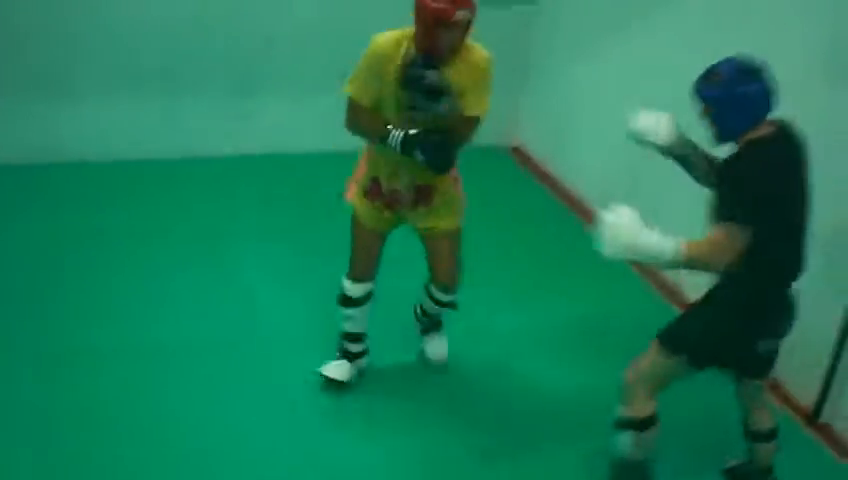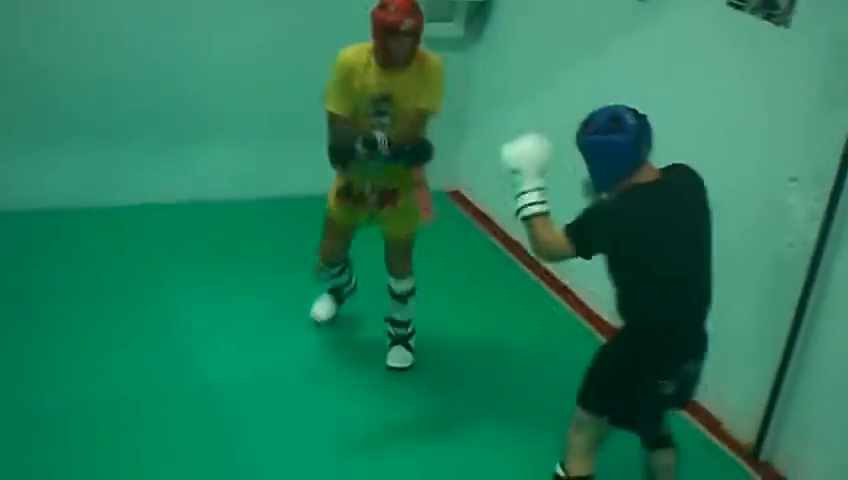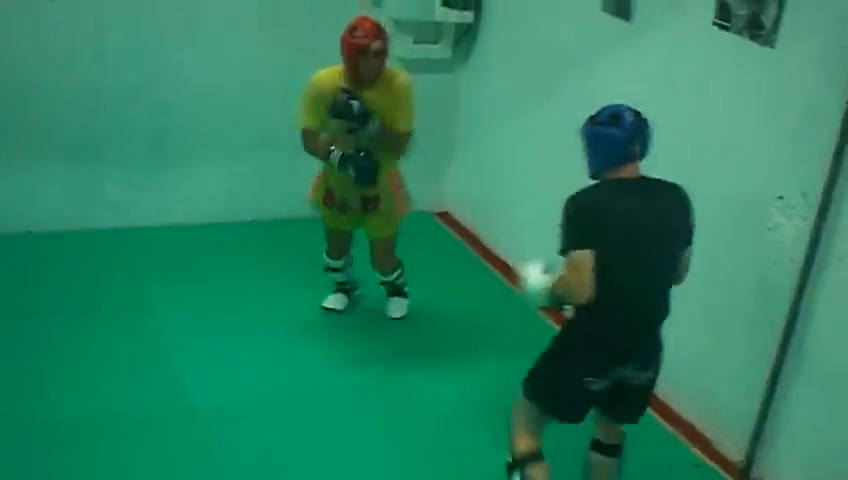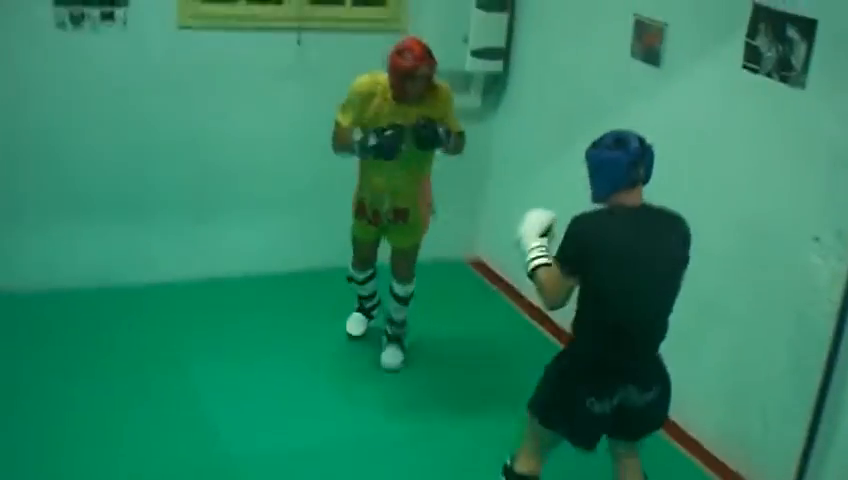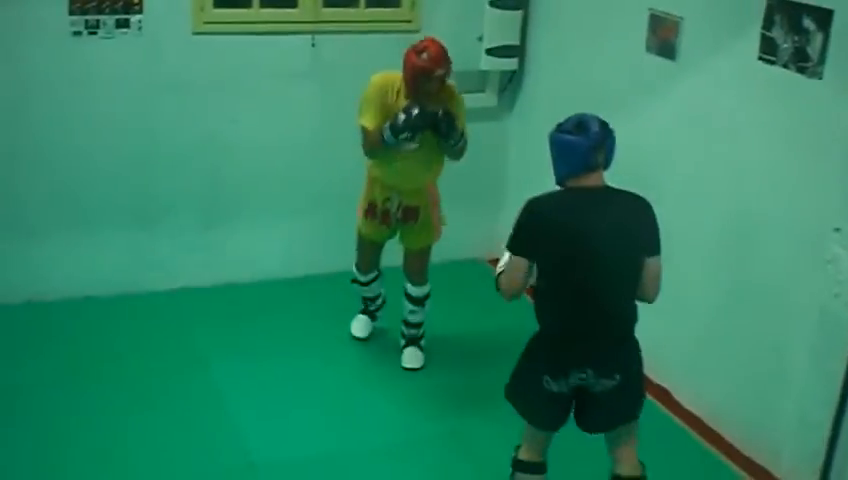
dt=0.3s
person 1, frame 1
left shoulder: (749, 167)
right shoulder: (782, 138)
left elbow: (718, 255)
right elbow: (723, 180)
left wrist: (643, 243)
right wrist: (677, 147)
left hip: (742, 302)
right hip: (774, 303)
left knee: (638, 382)
right knee: (751, 386)
person 1, frame 2
left shoulder: (614, 213)
right shoulder: (686, 180)
left elbow: (549, 248)
left wrist: (528, 181)
left hip: (645, 348)
right hip: (690, 343)
left knee: (582, 439)
right knee: (652, 419)
person 1, frame 3
left shoulder: (586, 204)
right shoulder: (676, 200)
left elbow: (580, 291)
right elbow: (678, 274)
left wrist: (546, 287)
left hip: (588, 346)
right hip: (643, 349)
left knee: (524, 427)
right knee: (610, 422)
person 1, frame 4
left shoulder: (588, 229)
right shoulder: (675, 228)
left elbow: (552, 297)
left wrist: (534, 242)
left hip: (587, 369)
right hip: (644, 372)
left knee: (533, 447)
person 1, frame 5
left shoulder: (540, 211)
right shoulder: (637, 210)
left elbow: (510, 288)
right elbow: (649, 290)
left wrist: (506, 261)
left hip: (553, 354)
right hip: (615, 355)
left knee: (534, 443)
right knee: (625, 444)
person 2, frame 1
left shoulder: (477, 61)
right shoulder: (385, 49)
left elbow: (464, 134)
right elbow: (355, 118)
left wrist: (436, 98)
right wrist: (401, 139)
left hip: (435, 180)
right hip: (383, 173)
left knee: (446, 277)
right knee: (361, 270)
left ankle: (431, 319)
right ankle: (352, 351)
person 2, frame 2
left shoulder: (429, 67)
right shoulder: (350, 61)
left elbow: (412, 129)
right elbow: (336, 128)
left wrist: (369, 145)
left hip: (401, 180)
right hip: (355, 176)
left knee: (399, 267)
right knee: (330, 254)
left ankle: (401, 333)
right ankle: (339, 289)
person 2, frame 3
left shoulder: (398, 85)
right shoulder: (322, 83)
left elbow: (399, 146)
right elbow: (309, 139)
left wrist: (366, 121)
right wrist: (341, 158)
left hip: (379, 185)
right hip: (337, 181)
left knee: (383, 256)
right knee: (336, 249)
left ankle: (396, 287)
right ankle: (344, 286)
person 2, frame 4
left shoulder: (440, 95)
right shoulder: (366, 89)
left elbow: (458, 145)
right elbow: (338, 141)
left wrist: (442, 135)
right wrist: (367, 141)
left hip: (411, 197)
right hip: (371, 192)
left knee: (403, 270)
right knee: (363, 258)
left ankle: (396, 334)
right ankle: (366, 306)
person 2, frame 5
left shoulder: (449, 96)
right shoulder: (382, 86)
left elbow: (457, 155)
right elbow: (369, 148)
left wrist: (451, 134)
right wrist: (397, 129)
left hip: (419, 196)
right hip: (380, 190)
left knee: (417, 271)
right knee: (366, 259)
left ankle: (412, 336)
right ankle: (370, 305)
